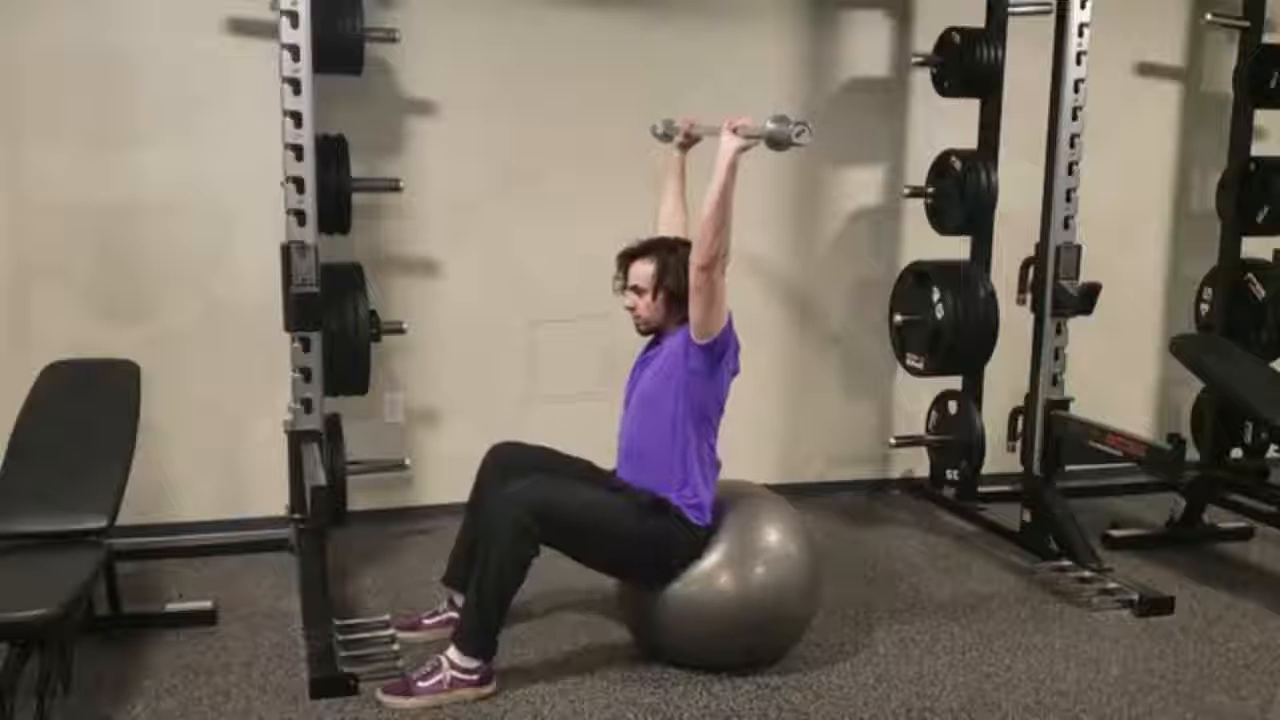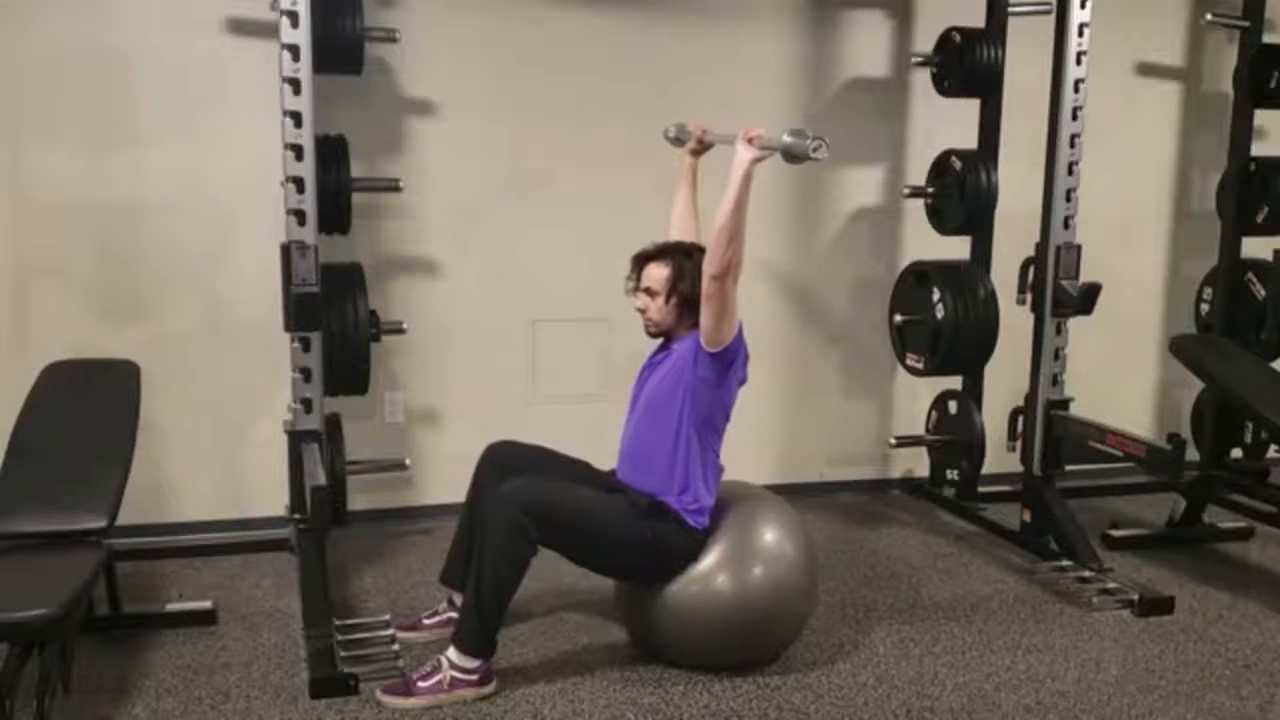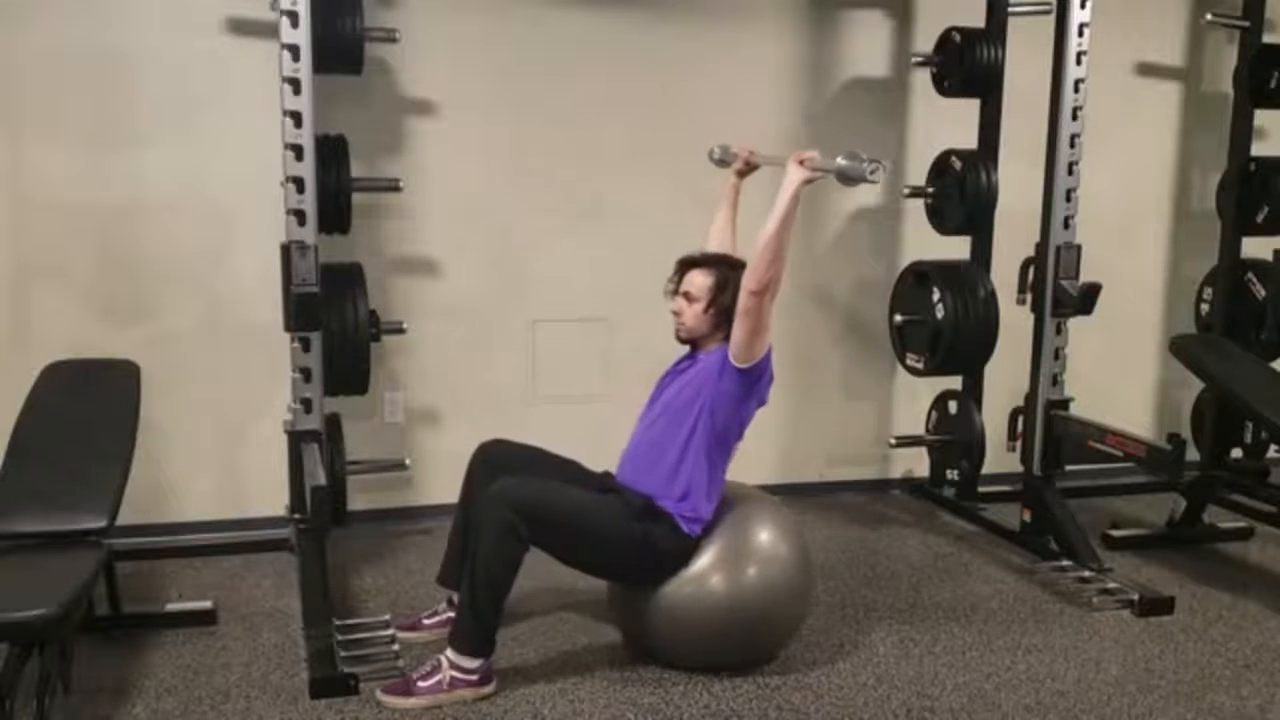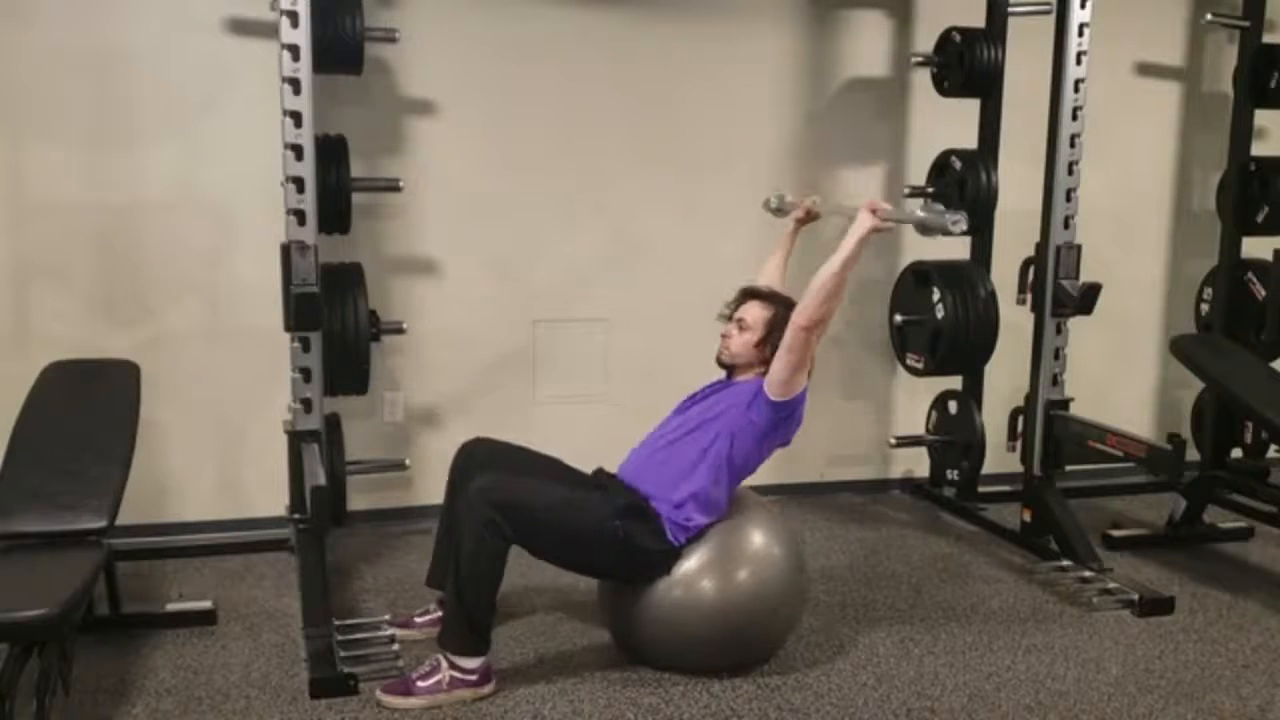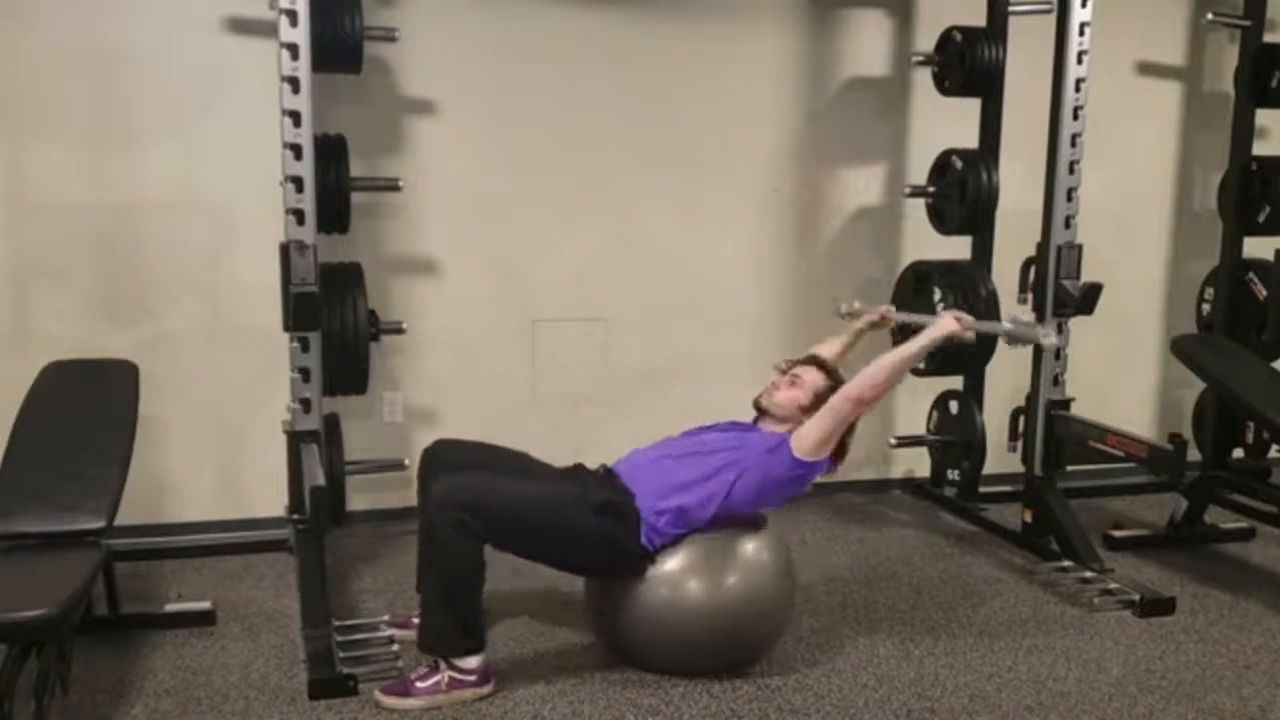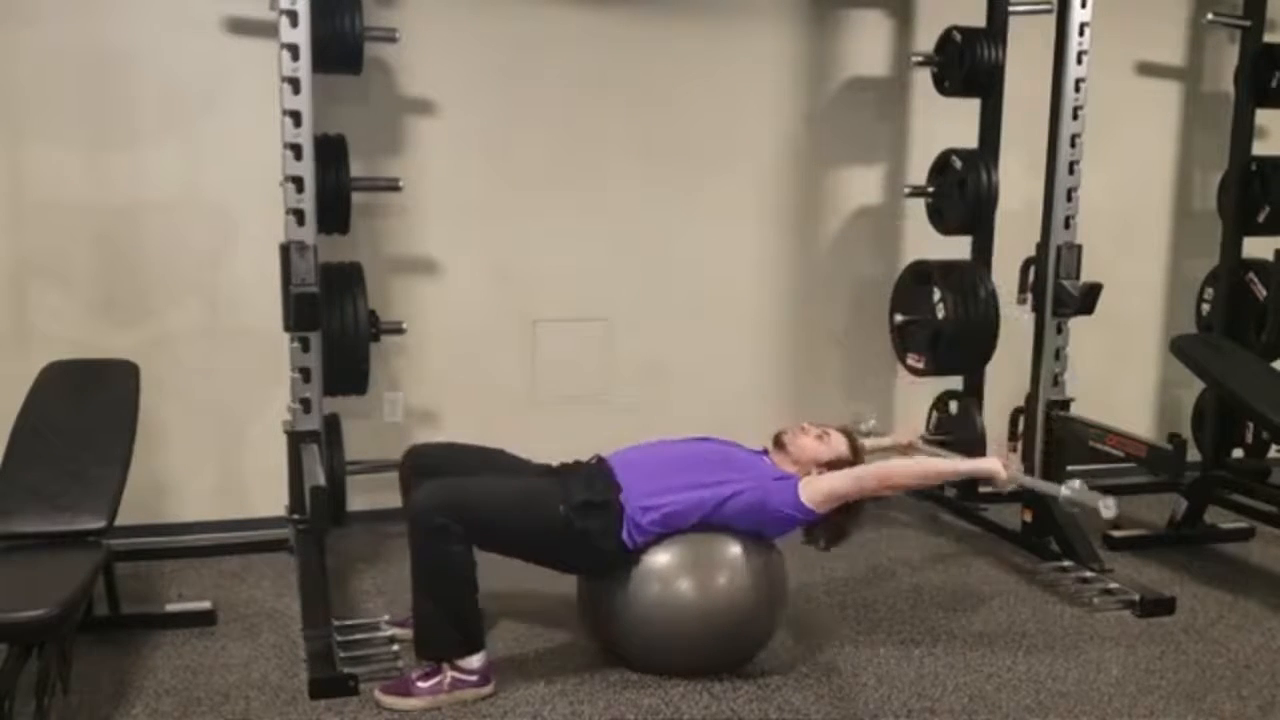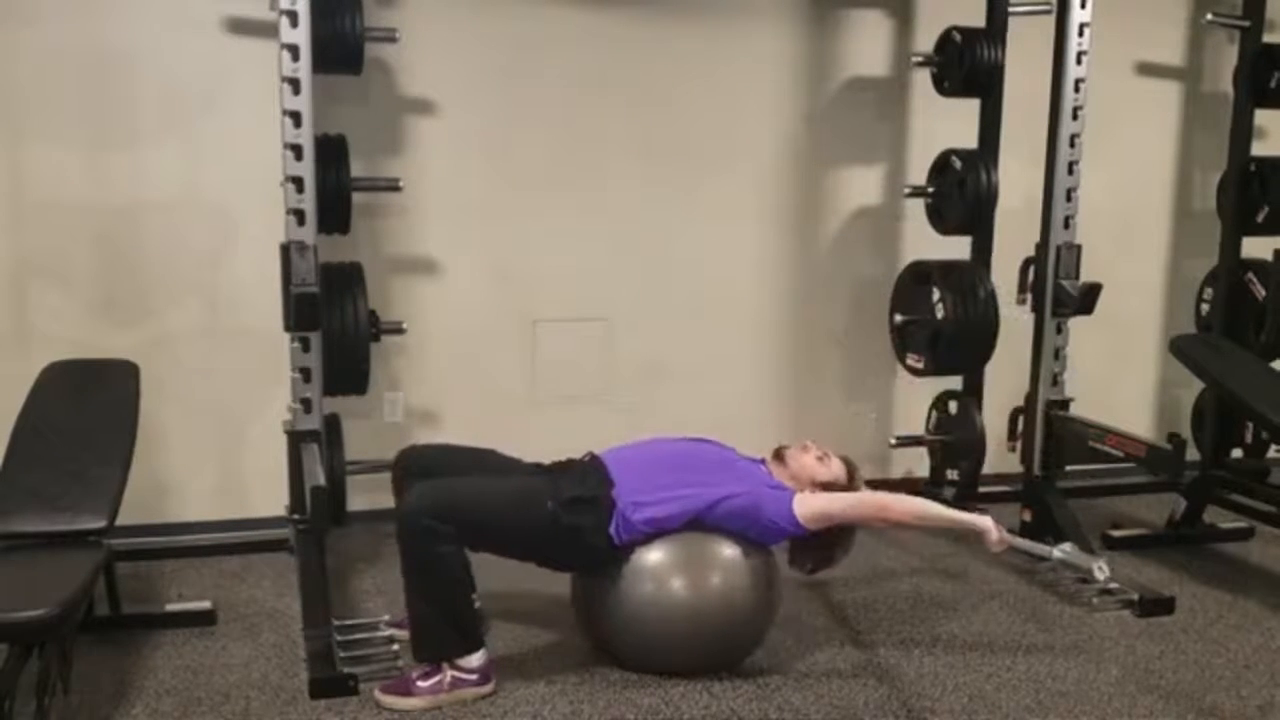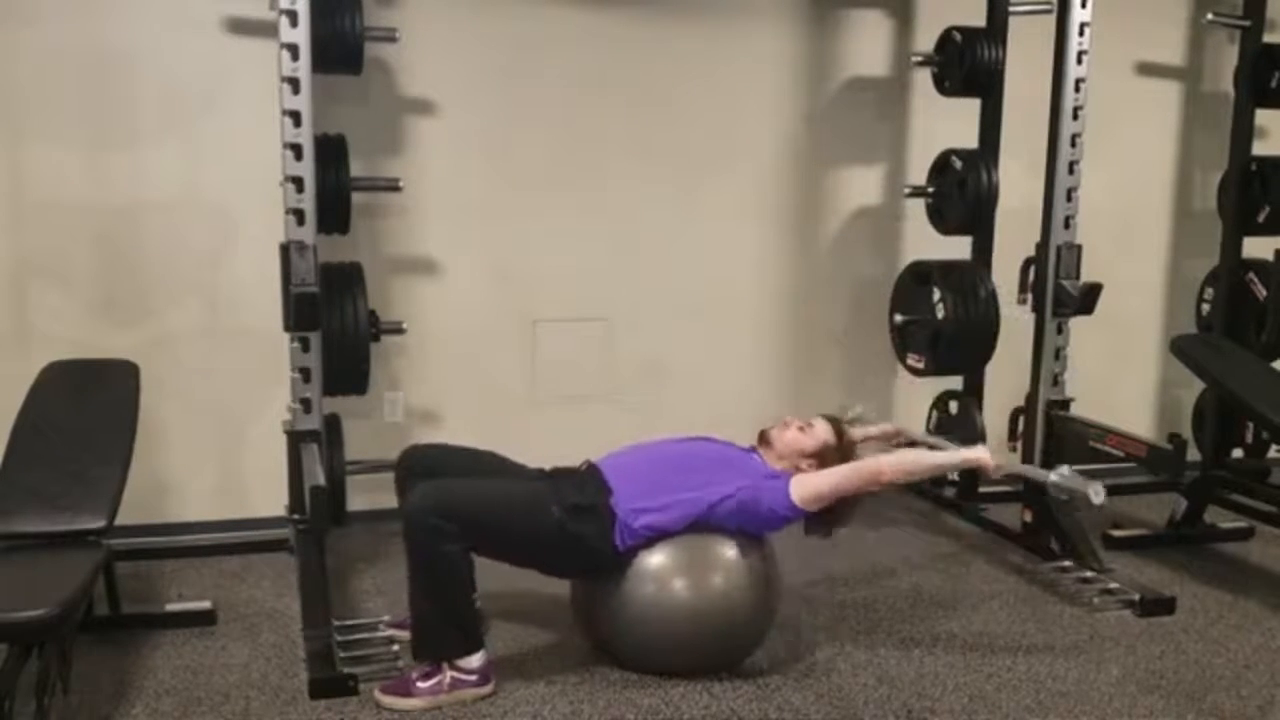
dt=0.5s
person 1, frame 1
left shoulder: (703, 347)
right shoulder: (665, 339)
left elbow: (706, 260)
right elbow: (672, 236)
left wrist: (727, 158)
right wrist: (677, 154)
left hip: (667, 527)
right hip: (633, 497)
left knee: (522, 503)
right knee: (506, 461)
left ankle: (468, 665)
right ankle: (460, 602)
person 1, frame 2
left shoulder: (712, 354)
right shoulder: (674, 342)
left elbow: (718, 269)
right elbow: (682, 243)
left wrist: (743, 170)
right wrist: (689, 161)
left hip: (663, 529)
right hip: (629, 496)
left knee: (516, 501)
right knee: (503, 459)
left ankle: (469, 665)
right ankle: (461, 602)
person 1, frame 3
left shoulder: (739, 368)
right shoulder: (701, 356)
left elbow: (757, 285)
right elbow: (717, 262)
left wrist: (790, 187)
right wrist: (733, 182)
left hip: (656, 534)
right hip: (623, 500)
left knee: (507, 499)
right knee: (495, 458)
left ankle: (468, 665)
right ankle: (459, 602)
person 1, frame 4
left shoulder: (770, 403)
right shoulder: (732, 385)
left elbow: (806, 321)
right elbow: (763, 298)
left wrist: (856, 235)
right wrist: (791, 228)
left hip: (642, 534)
right hip: (613, 497)
left knee: (486, 498)
right knee: (478, 457)
left ankle: (466, 665)
right ankle: (452, 604)
person 1, frame 5
left shoulder: (788, 462)
right shoulder: (751, 435)
left elbow: (855, 397)
right elbow: (810, 366)
left wrist: (934, 334)
right wrist: (860, 327)
left hip: (614, 525)
right hip: (594, 488)
left knee: (452, 499)
right knee: (444, 459)
left ankle: (462, 666)
right ankle: (445, 608)
person 1, frame 6
left shoulder: (786, 497)
right shoulder: (762, 465)
left elbow: (879, 478)
left wrist: (977, 465)
right wrist: (888, 440)
left hip: (595, 522)
right hip: (586, 482)
left knee: (434, 506)
right knee: (424, 463)
left ankle: (461, 664)
right ankle: (446, 611)
person 1, frame 7
left shoulder: (778, 509)
right shoulder: (756, 475)
left elbow: (876, 507)
left wrist: (973, 521)
left hip: (584, 517)
right hip: (576, 480)
left knee: (423, 508)
right knee: (417, 465)
left ankle: (460, 663)
right ankle: (448, 609)
person 1, frame 8
left shoulder: (775, 494)
right shoulder: (750, 463)
left elbow: (872, 473)
left wrist: (964, 457)
right wrist: (867, 434)
left hip: (585, 525)
right hip: (574, 487)
left knee: (430, 508)
right knee: (419, 465)
left ankle: (460, 663)
right ankle: (448, 613)
